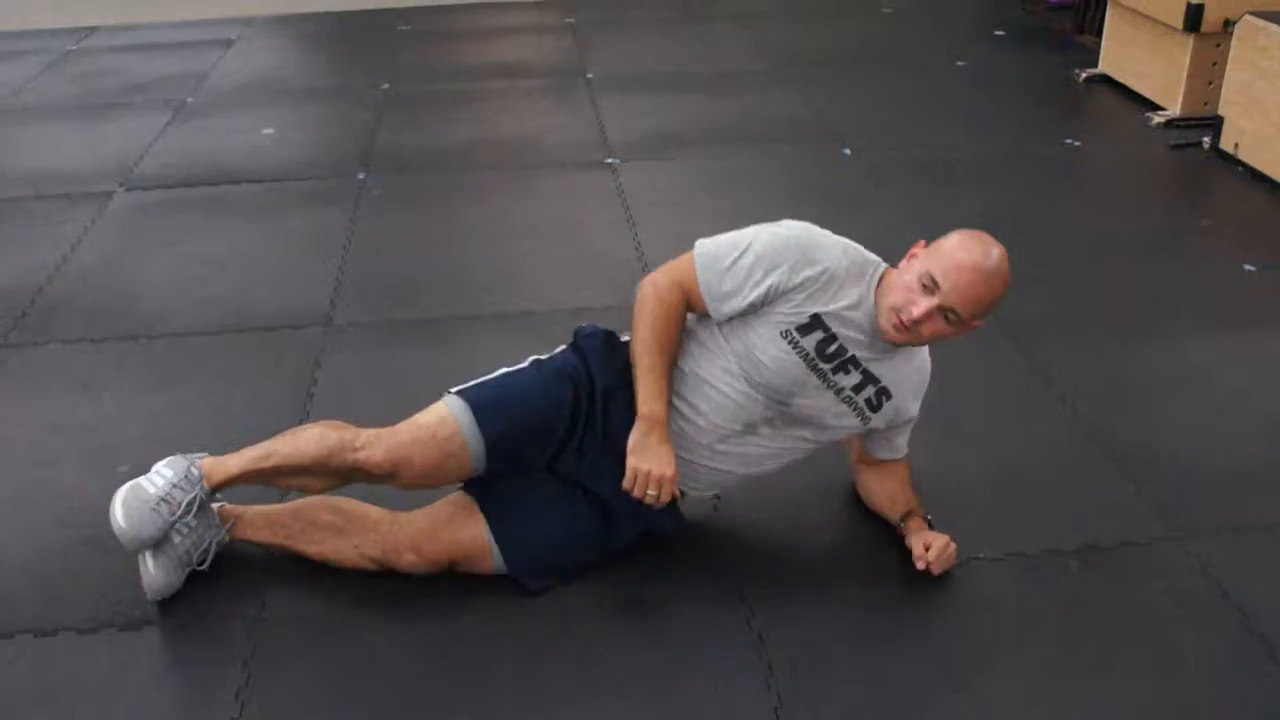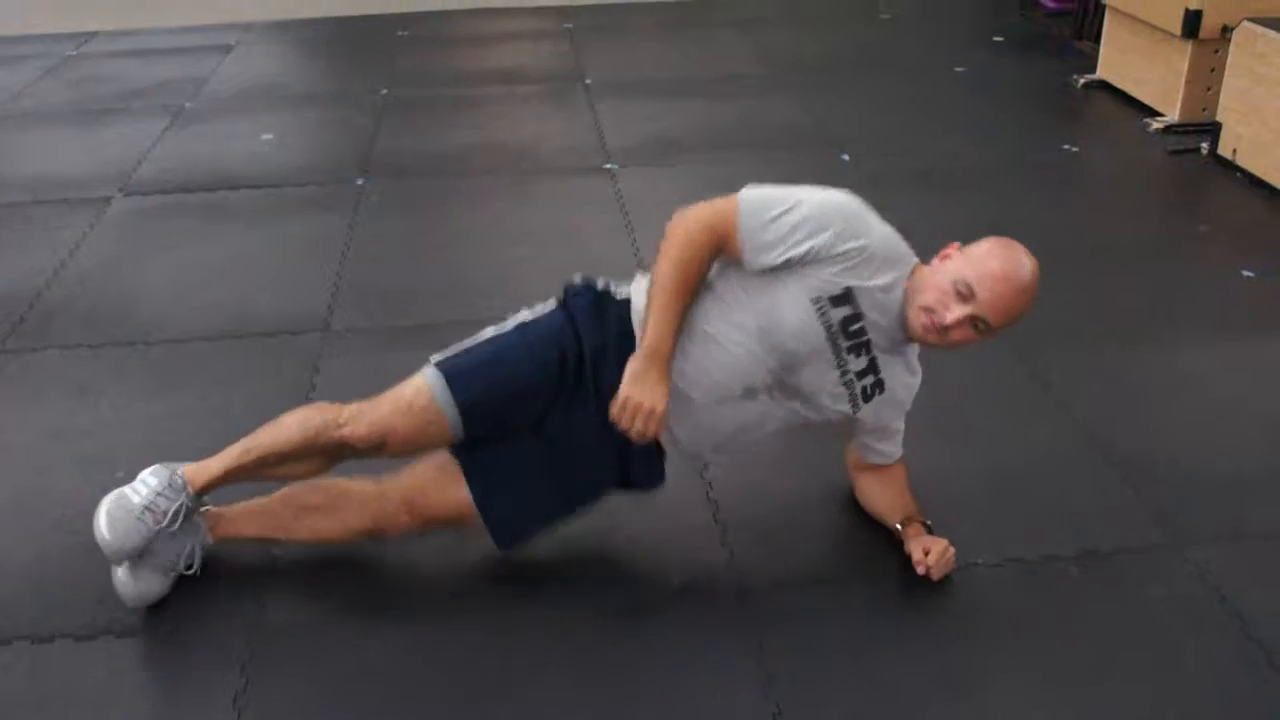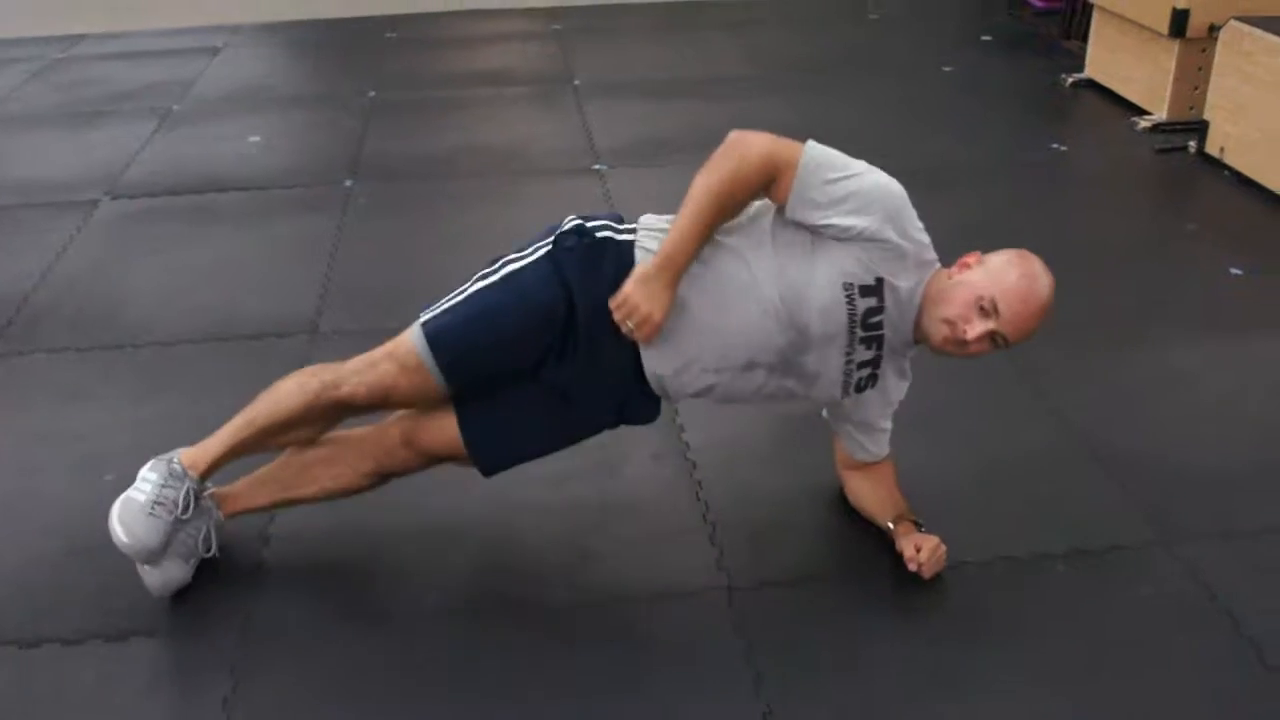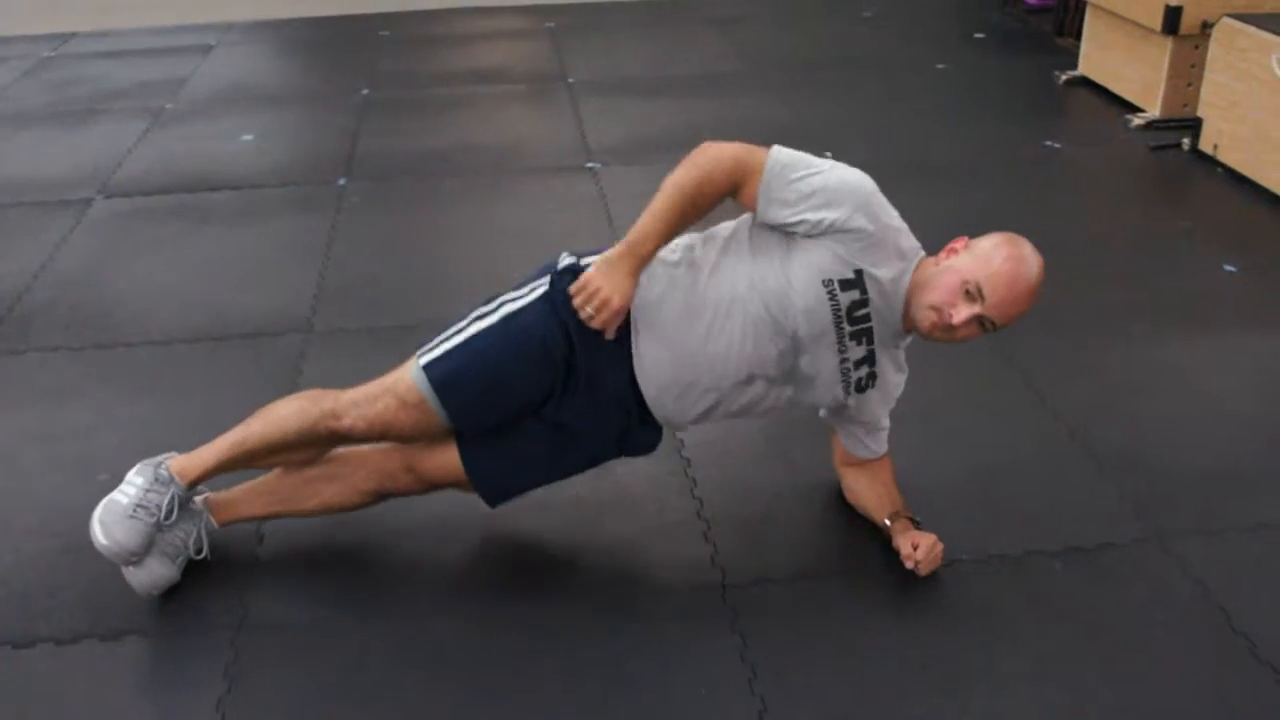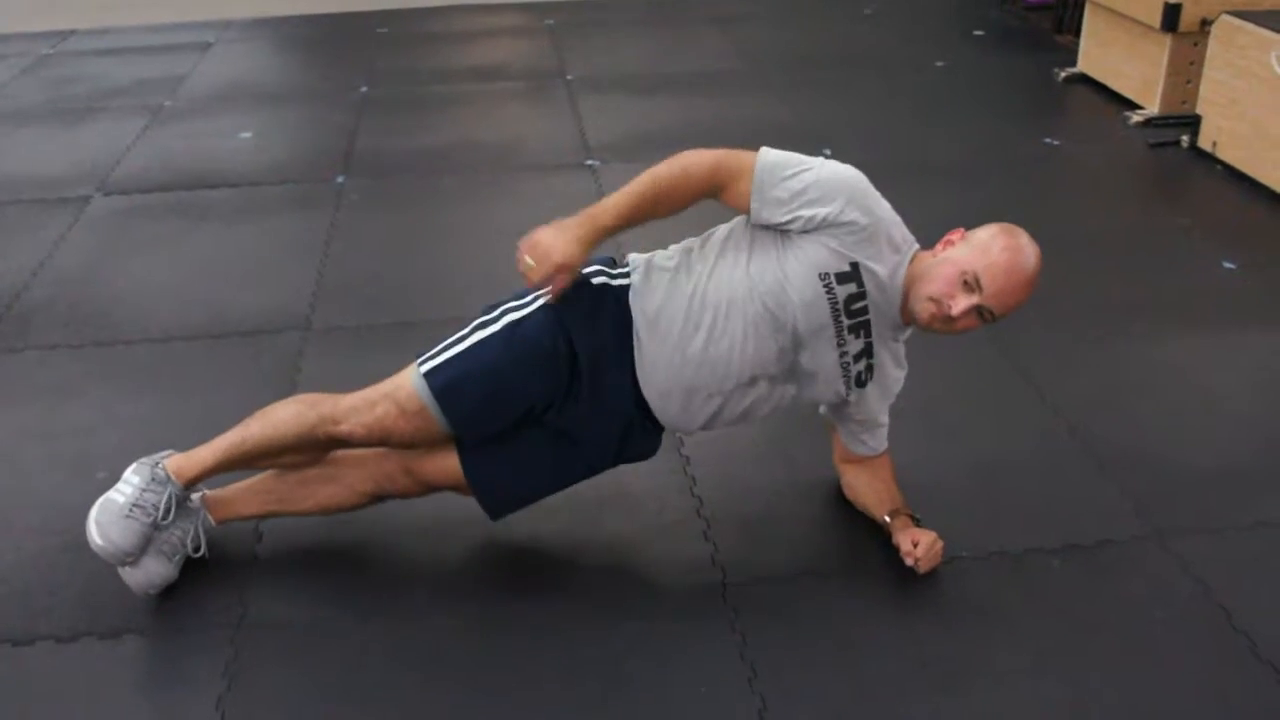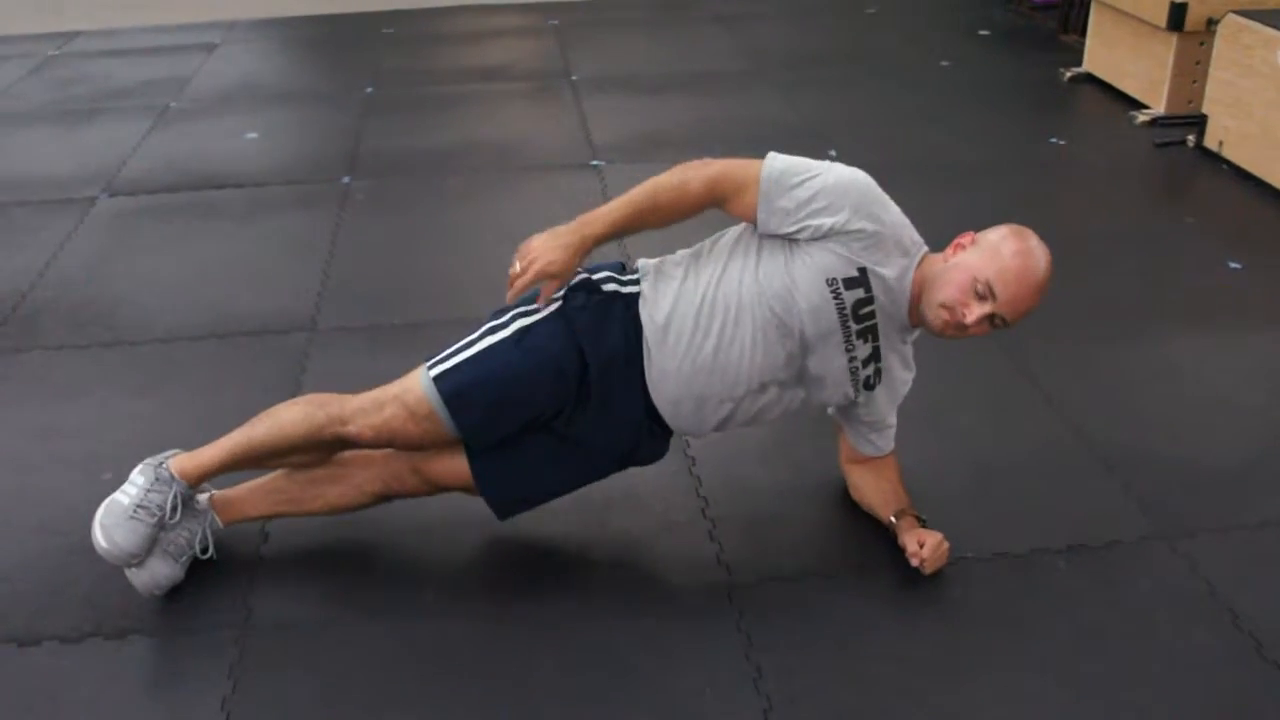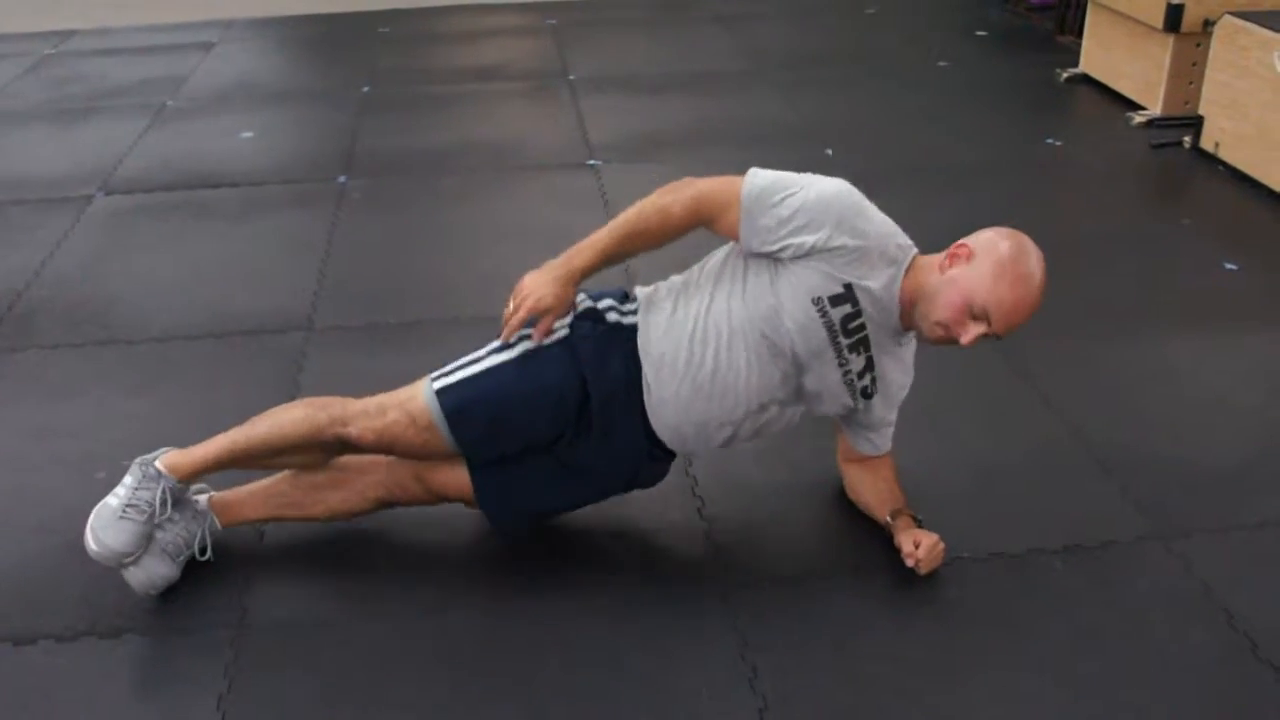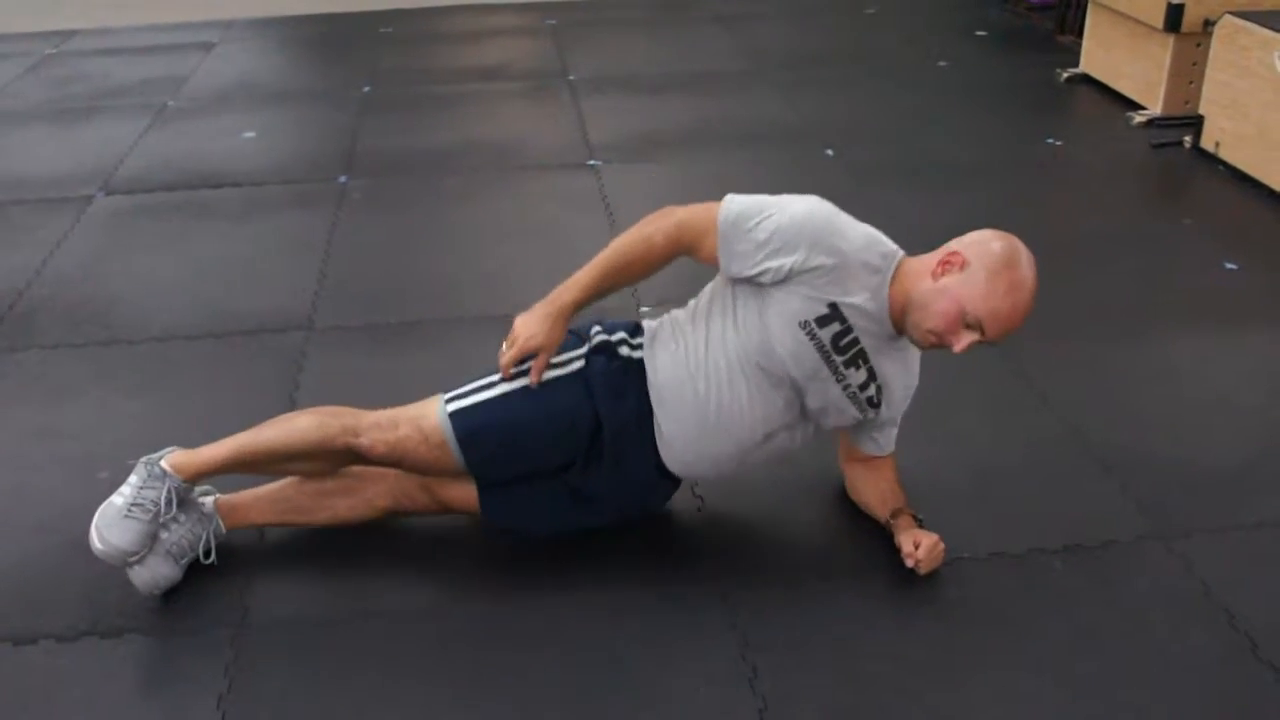
dt=0.2s
person 1, frame 1
left shoulder: (905, 383)
right shoulder: (810, 259)
left elbow: (877, 464)
right elbow: (662, 286)
left wrist: (916, 525)
right wrist: (652, 424)
left hip: (630, 502)
right hip: (607, 390)
left knee: (414, 546)
right knee: (395, 456)
left ankle: (218, 525)
right ankle: (205, 473)
person 1, frame 2
left shoulder: (895, 377)
right shoulder: (850, 231)
left elbow: (874, 466)
right elbow: (697, 225)
left wrist: (915, 530)
right wrist: (651, 362)
left hip: (626, 452)
right hip: (598, 344)
left knee: (403, 503)
right knee: (377, 427)
left ankle: (203, 531)
right ankle: (191, 480)
person 1, frame 3
left shoulder: (884, 369)
right shoulder: (887, 223)
left elbow: (862, 465)
right elbow: (752, 151)
left wrist: (904, 528)
right wrist: (661, 265)
left hip: (615, 376)
right hip: (596, 284)
left knee: (411, 444)
right knee: (372, 383)
left ankle: (210, 513)
right ankle: (188, 467)
person 1, frame 4
left shoulder: (879, 371)
right shoulder: (863, 218)
left elbow: (859, 462)
right elbow: (721, 159)
left wrist: (903, 528)
right wrist: (626, 256)
left hip: (616, 408)
right hip: (583, 323)
left knee: (408, 471)
right knee: (366, 417)
left ankle: (204, 519)
right ankle: (180, 475)
person 1, frame 5
left shoulder: (879, 367)
right shoulder: (853, 208)
left elbow: (858, 459)
right elbow: (710, 167)
left wrist: (903, 524)
right wrist: (585, 226)
left hip: (619, 420)
right hip: (594, 325)
left knee: (409, 474)
right knee: (368, 422)
left ankle: (202, 517)
right ankle: (175, 474)
person 1, frame 6
left shoulder: (888, 367)
right shoulder: (862, 213)
left elbow: (864, 459)
right elbow: (713, 180)
left wrist: (908, 524)
right wrist: (579, 233)
left hip: (627, 423)
right hip: (606, 330)
left knee: (417, 475)
right knee: (375, 424)
left ankle: (207, 519)
right ankle: (181, 474)
person 1, frame 7
left shoulder: (890, 371)
right shoulder: (848, 225)
left elbow: (862, 459)
right elbow: (695, 199)
left wrist: (905, 524)
right wrist: (565, 268)
left hip: (631, 446)
right hip: (603, 358)
left knee: (417, 482)
right knee: (377, 428)
left ankle: (205, 519)
right ankle: (175, 471)
person 1, frame 8
left shoulder: (896, 376)
right shoulder: (828, 242)
left elbow: (865, 461)
right elbow: (678, 226)
left wrist: (906, 526)
right wrist: (555, 307)
left hip: (639, 474)
right hip: (619, 387)
left knee: (419, 492)
right knee: (387, 439)
left ankle: (209, 520)
right ankle: (180, 471)
